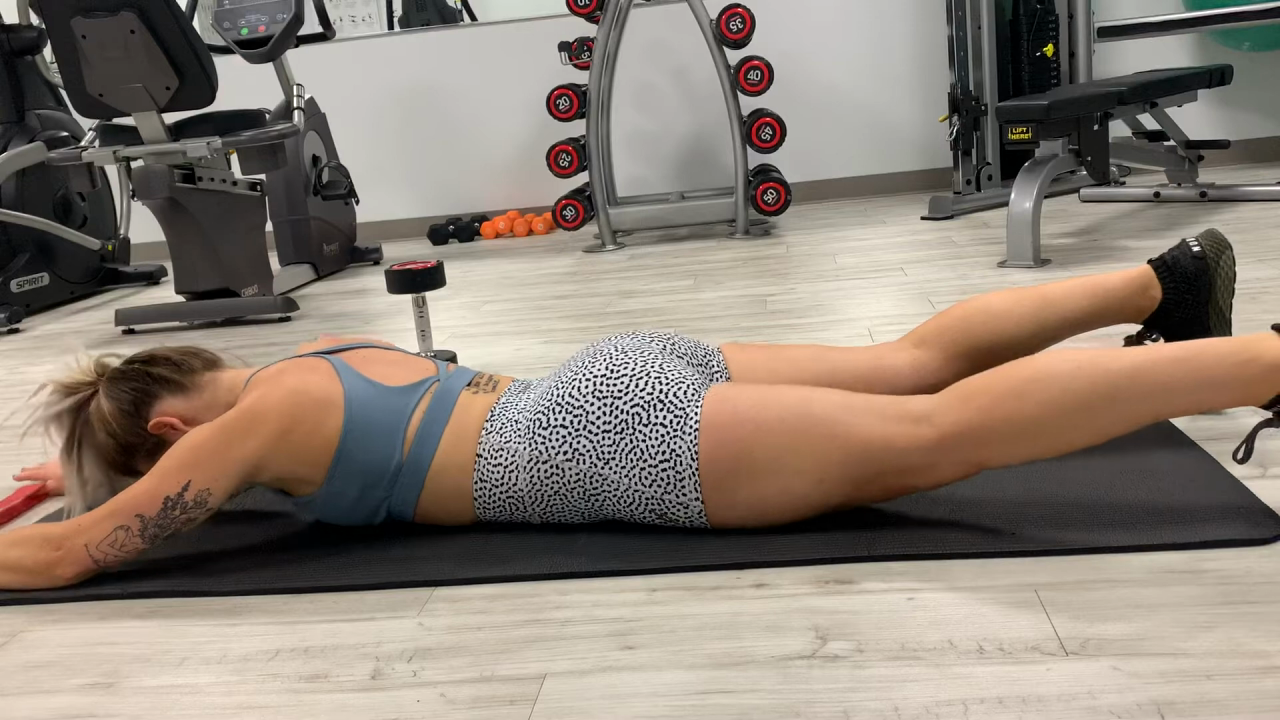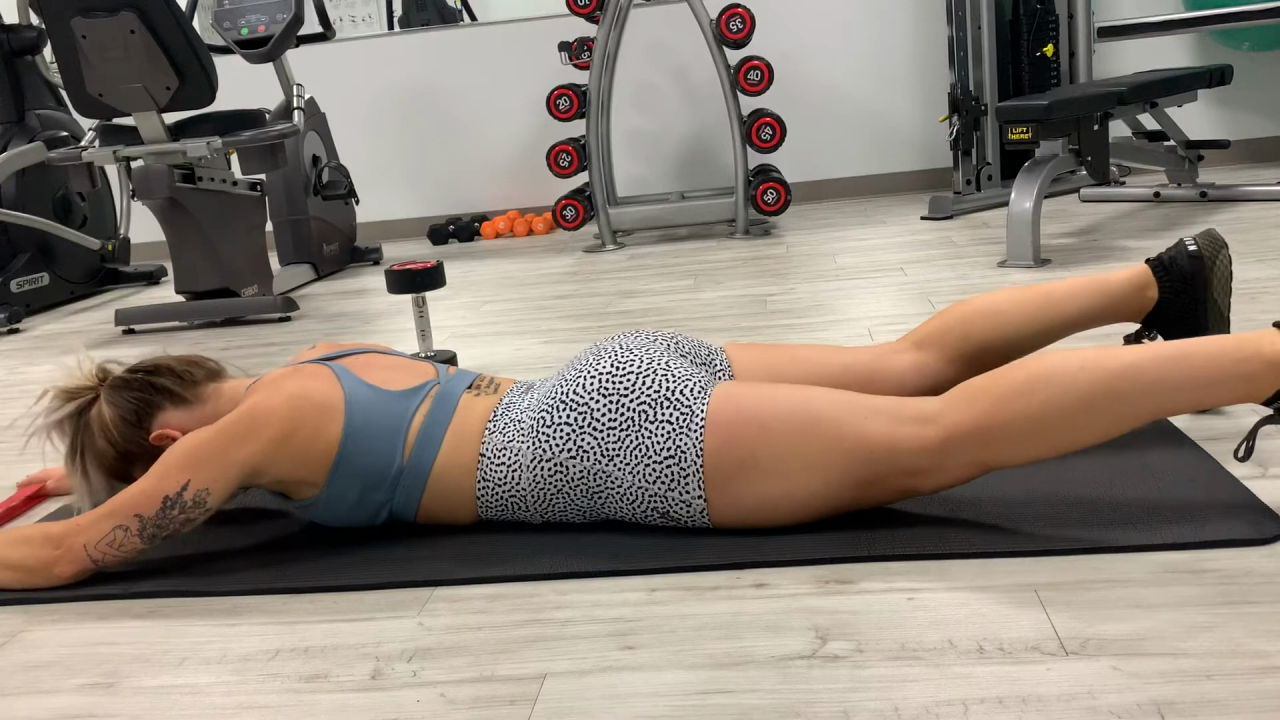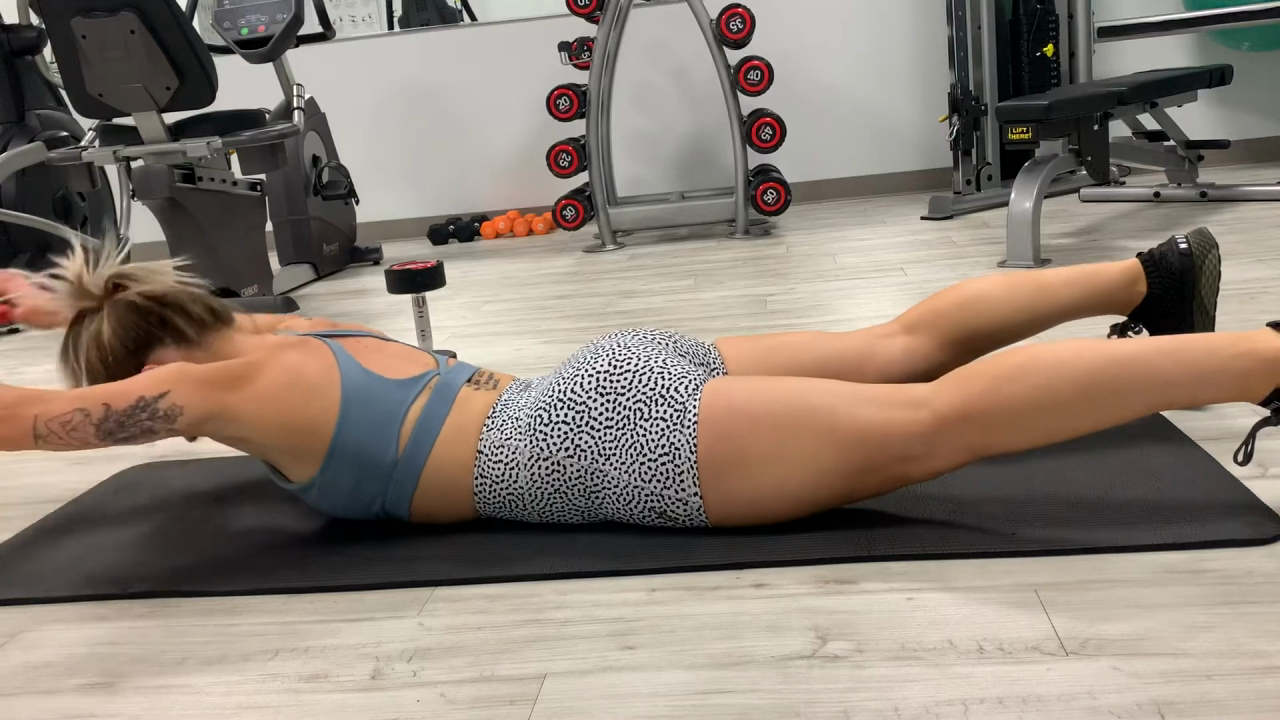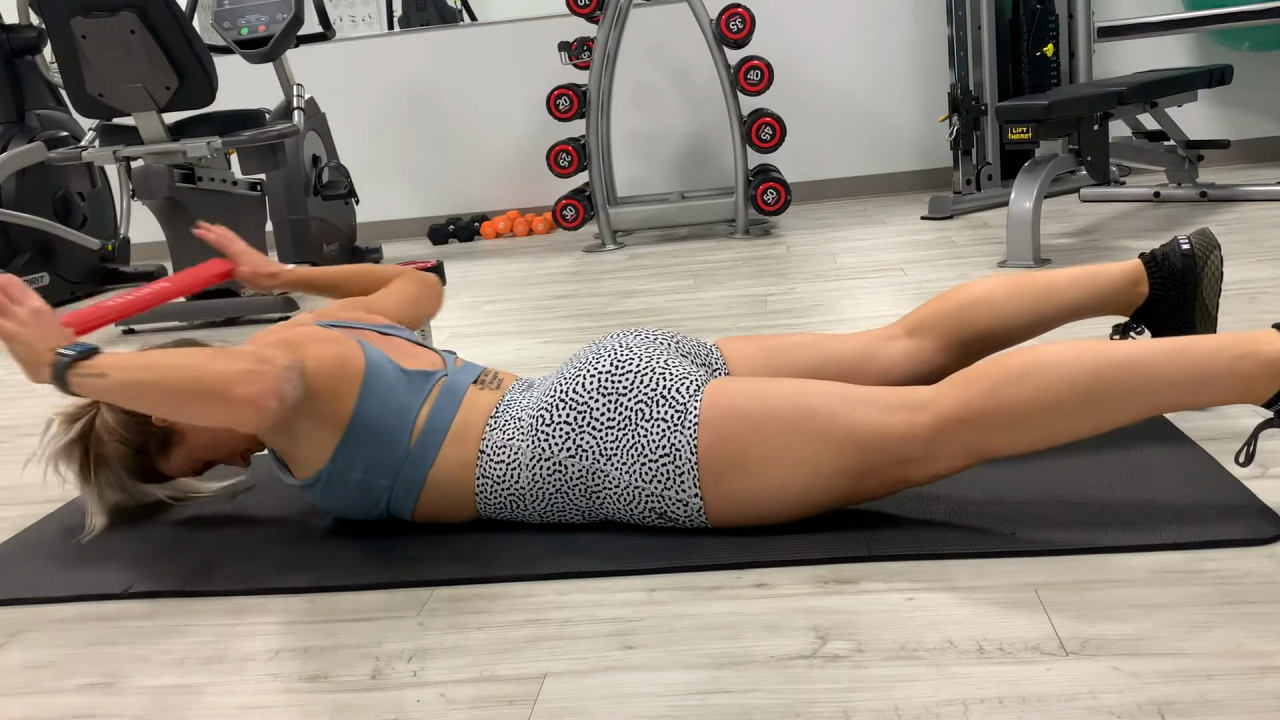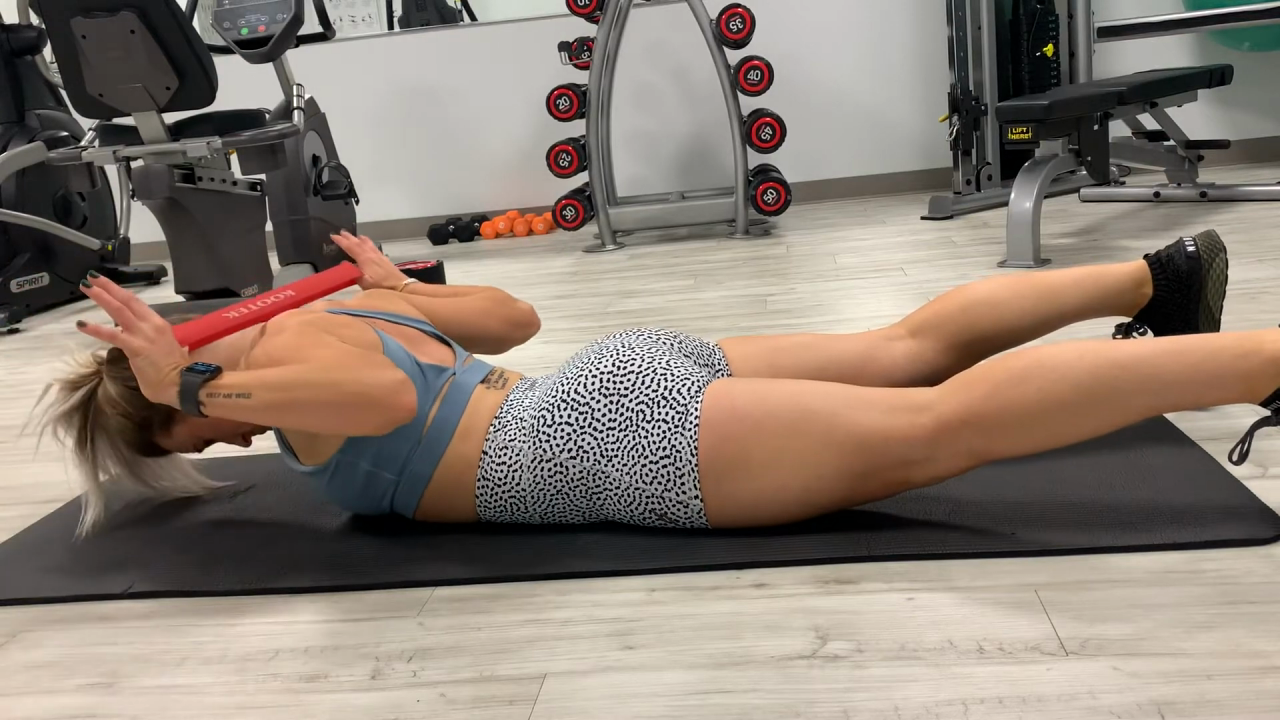
dt=0.5s
person 1, frame 1
left shoulder: (252, 426)
right shoulder: (307, 362)
left hip: (617, 447)
right hip: (624, 383)
left knee: (944, 435)
right knee: (915, 362)
right ankle: (1160, 284)
person 1, frame 2
left shoulder: (251, 434)
right shoulder: (312, 359)
left hip: (621, 445)
right hip: (625, 383)
left knee: (950, 436)
right knee: (918, 363)
right ankle: (1159, 283)
person 1, frame 3
left shoulder: (236, 390)
right shoulder: (294, 335)
right elbow: (247, 315)
left hip: (609, 448)
right hip: (625, 378)
left knee: (938, 425)
right knee: (902, 347)
right ankle: (1148, 280)
person 1, frame 4
left shoulder: (267, 360)
right shoulder: (320, 325)
left elbow: (257, 392)
right elbow: (418, 282)
right wrist: (288, 271)
left hip: (618, 443)
right hip: (621, 378)
left knee: (940, 427)
right knee: (905, 350)
right ankle: (1151, 277)
person 1, frame 5
left shoulder: (267, 359)
right shoulder: (331, 312)
left elbow: (386, 404)
left wrist: (195, 382)
left hip: (618, 445)
right hip: (624, 376)
left knee: (942, 427)
right knee: (906, 350)
right ankle: (1158, 279)
